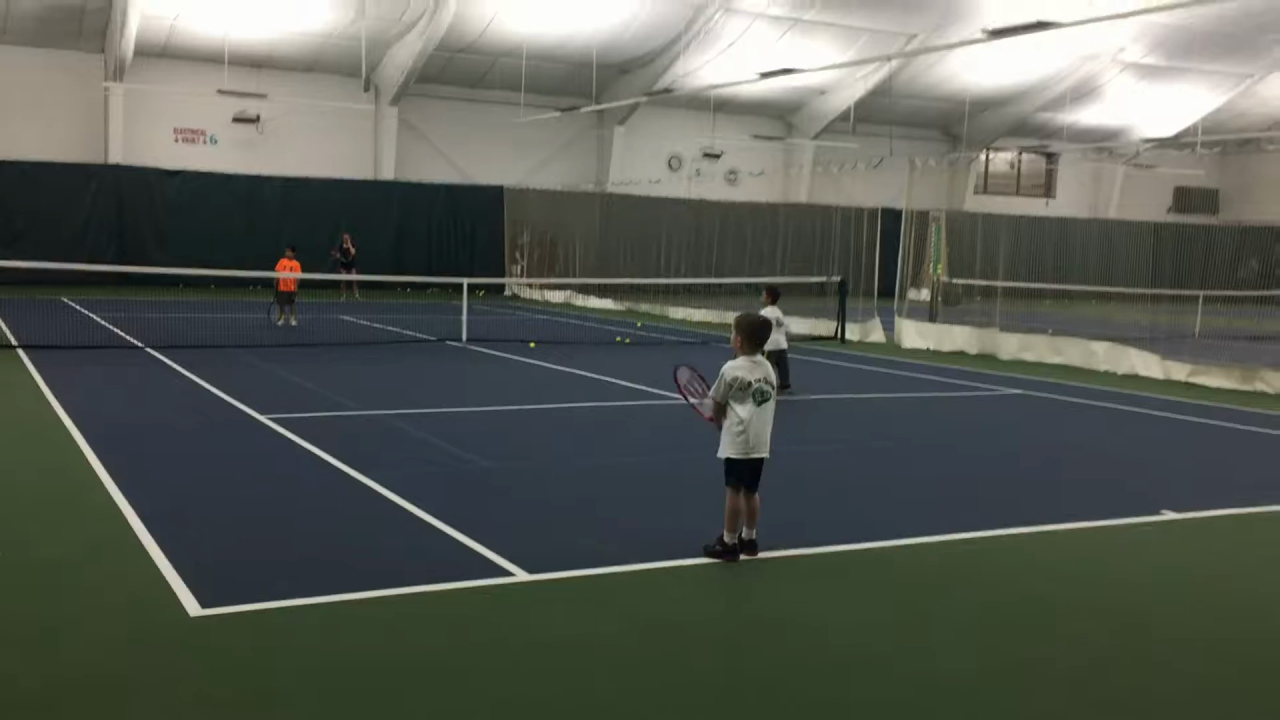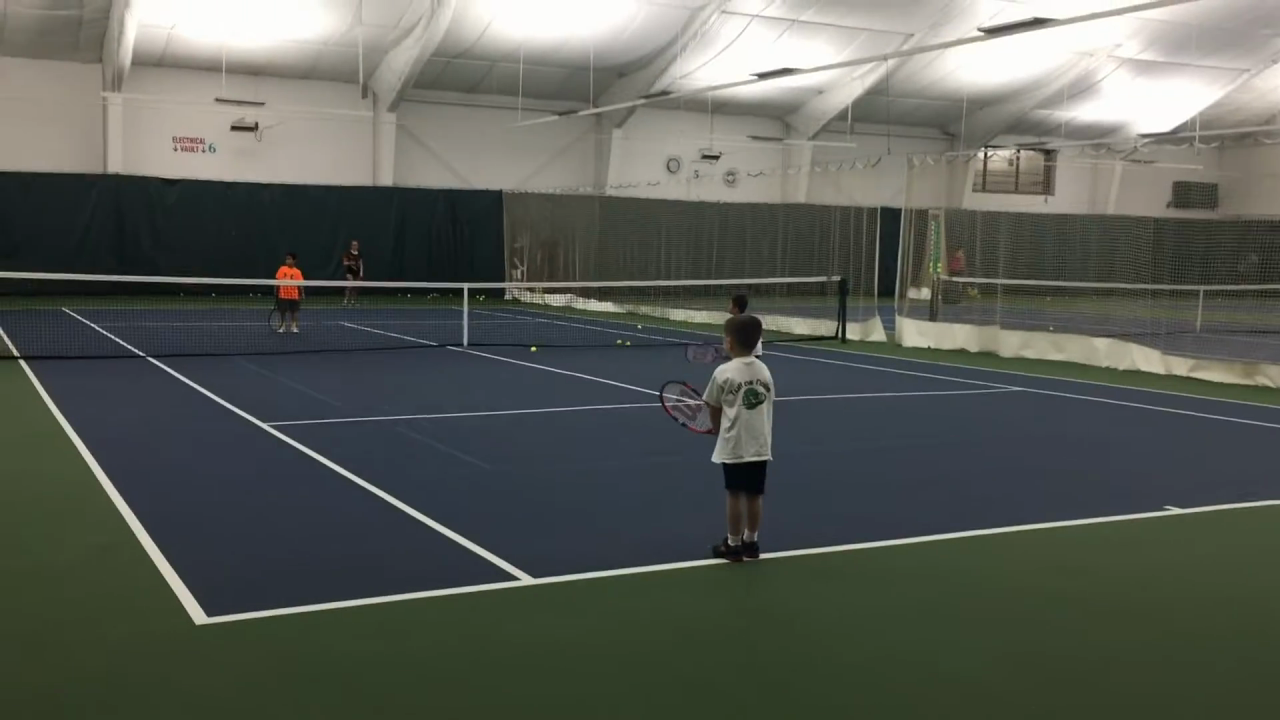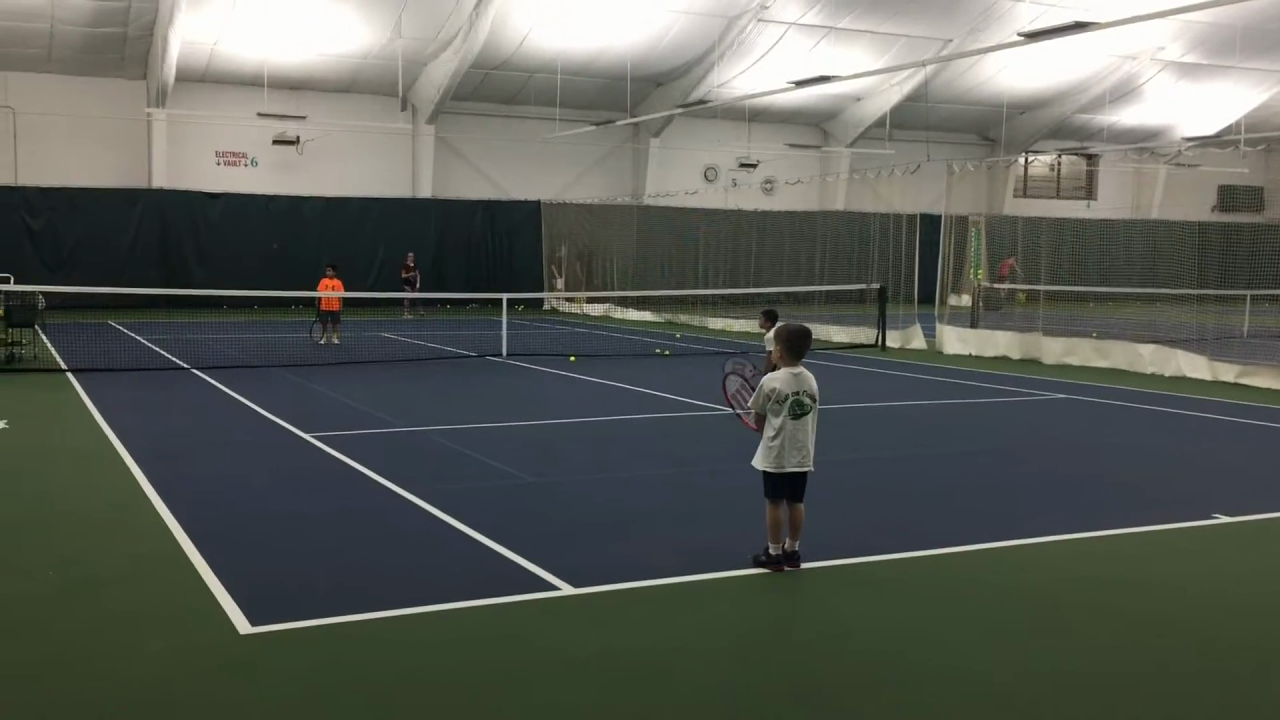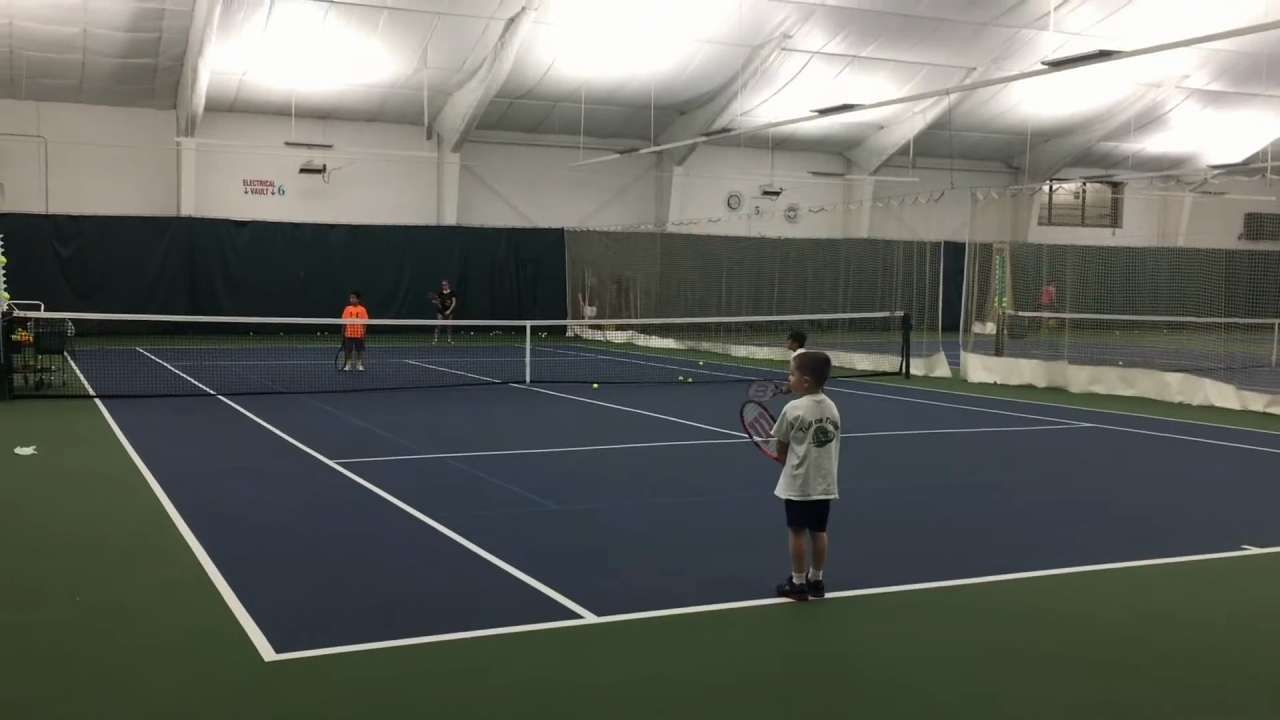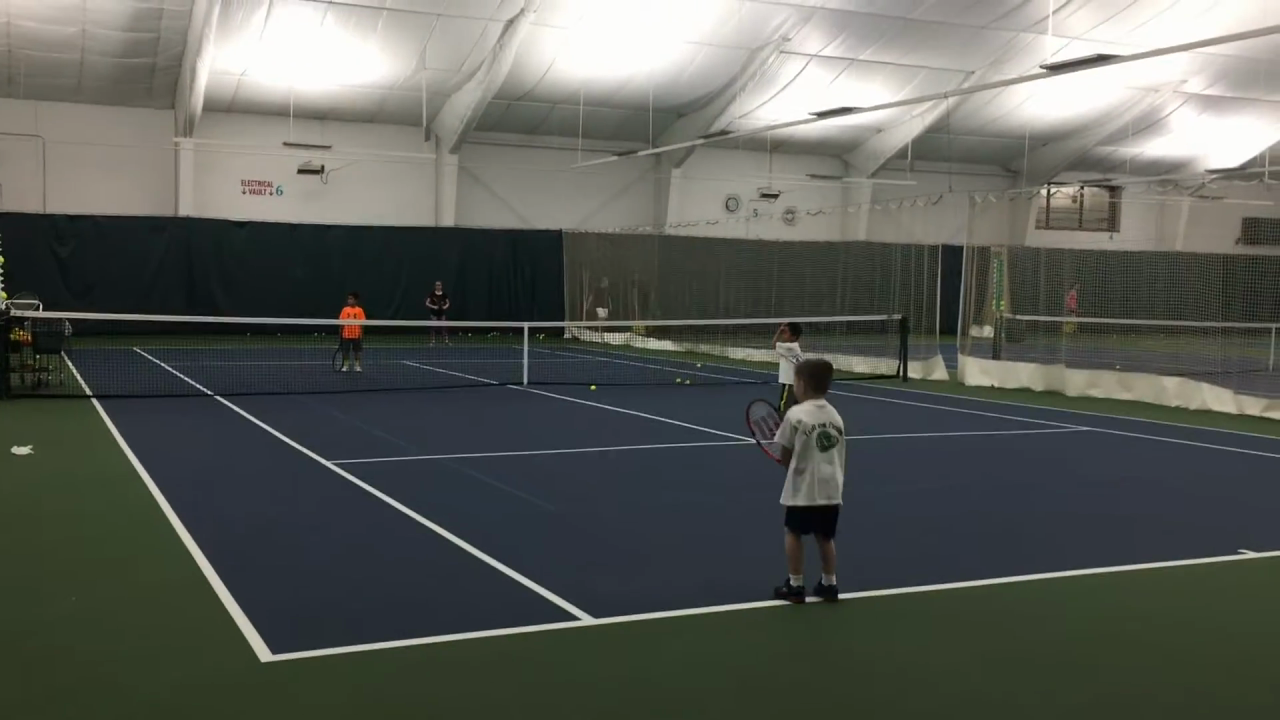
dt=1s
person 1, frame 1
left shoulder: (732, 369)
right shoulder: (768, 368)
left elbow: (718, 405)
right elbow: (763, 402)
left wrist: (720, 423)
left hip: (738, 441)
right hip: (759, 441)
left knee: (734, 491)
right knee: (751, 491)
left ankle: (729, 543)
right ankle: (749, 538)
person 1, frame 2
left shoulder: (724, 372)
right shoulder: (764, 370)
left elbow: (714, 409)
right elbow: (766, 404)
left wrist: (718, 430)
left hip: (734, 445)
right hip: (760, 445)
left knee: (735, 495)
right knee: (754, 495)
left ankle: (733, 545)
right ankle: (750, 542)
person 1, frame 3
left shoulder: (771, 381)
right shoulder: (811, 380)
left elbow: (759, 418)
right elbow: (809, 414)
left wrist: (766, 433)
right wrist: (797, 438)
left hip: (776, 454)
right hip: (802, 454)
left knee: (775, 503)
right knee: (795, 503)
left ankle: (774, 554)
right ankle: (792, 551)
person 1, frame 4
left shoulder: (794, 409)
right shoulder: (831, 407)
left elbow: (781, 447)
right elbow: (830, 442)
left wrist: (786, 462)
left hip: (798, 483)
right hip: (824, 483)
left knee: (797, 532)
right knee: (818, 531)
left ankle: (798, 583)
right ankle: (816, 580)
person 1, frame 5
left shoulder: (796, 414)
right shoulder: (835, 415)
left elbow: (786, 454)
right elbow: (838, 451)
left wrist: (790, 469)
left hip: (803, 488)
right hip: (831, 489)
left knee: (793, 533)
right knee: (825, 536)
left ankle: (795, 586)
right ankle: (829, 584)
